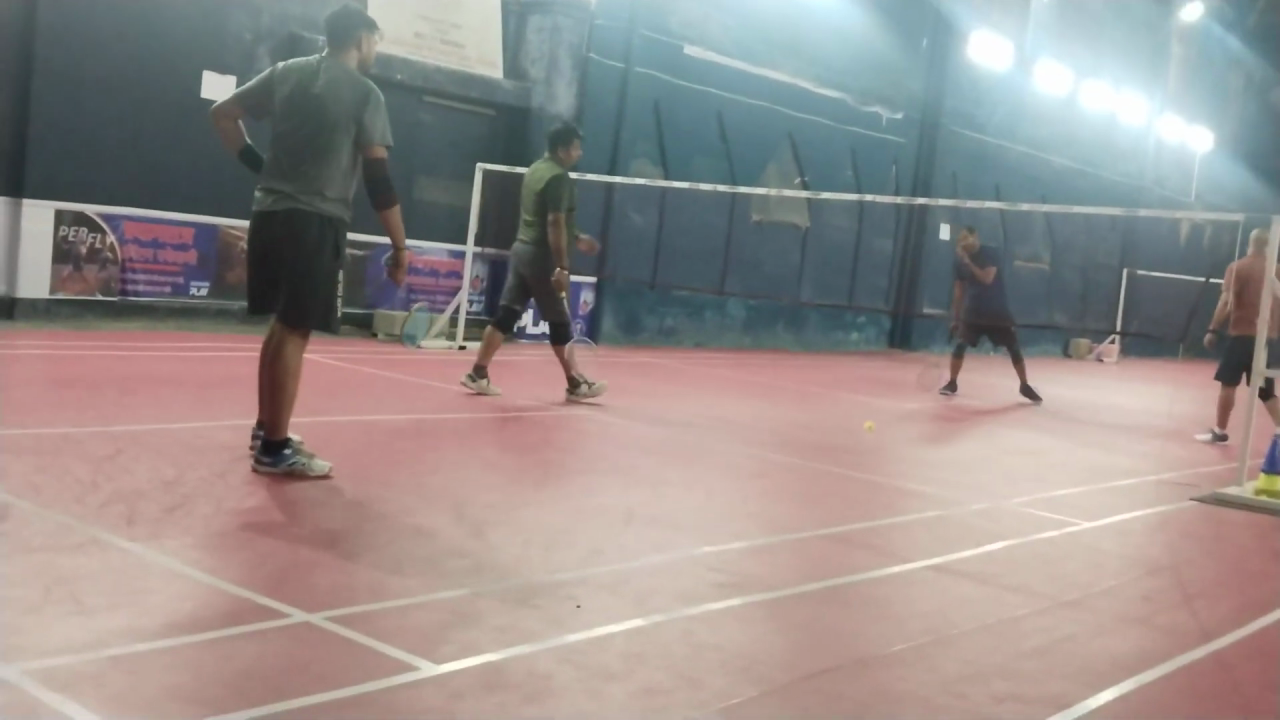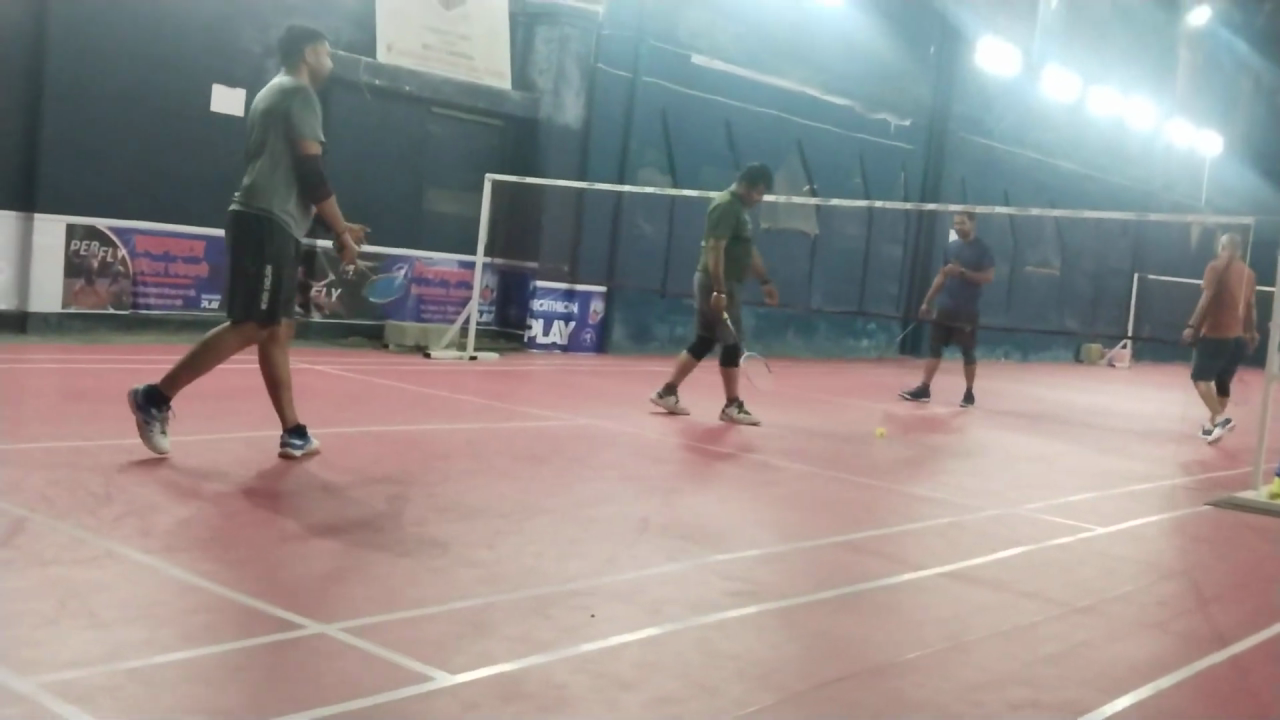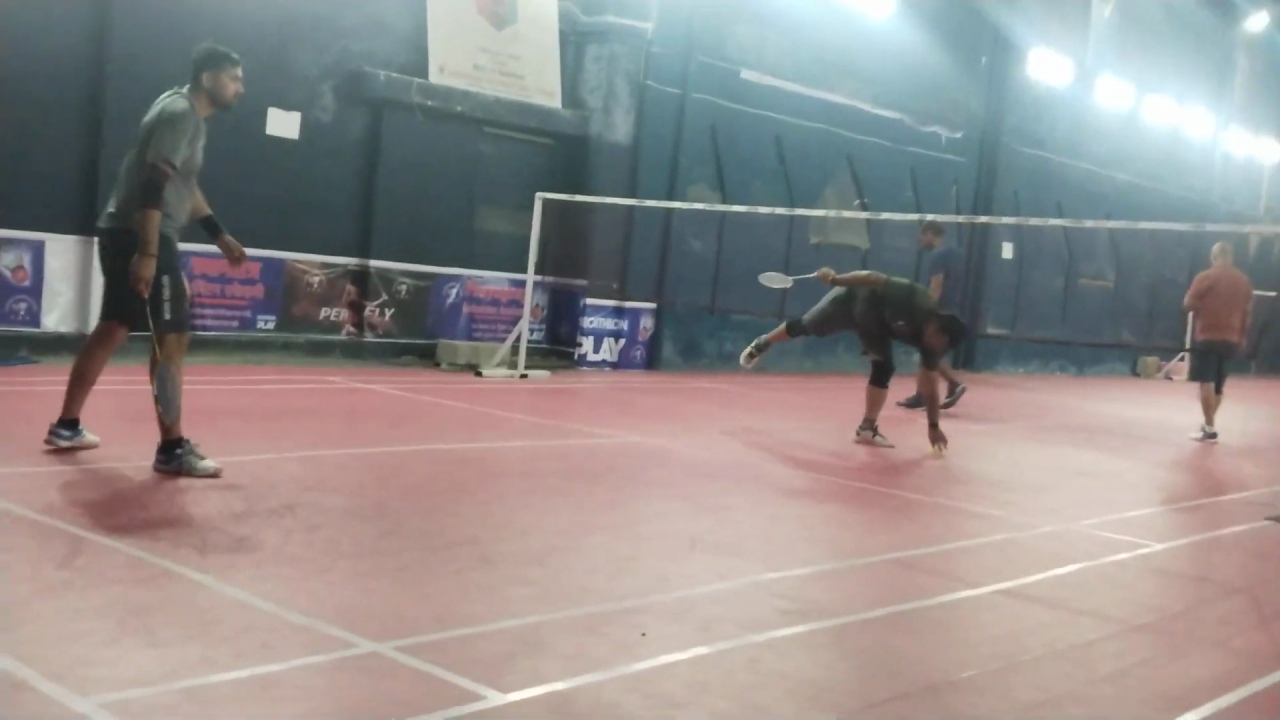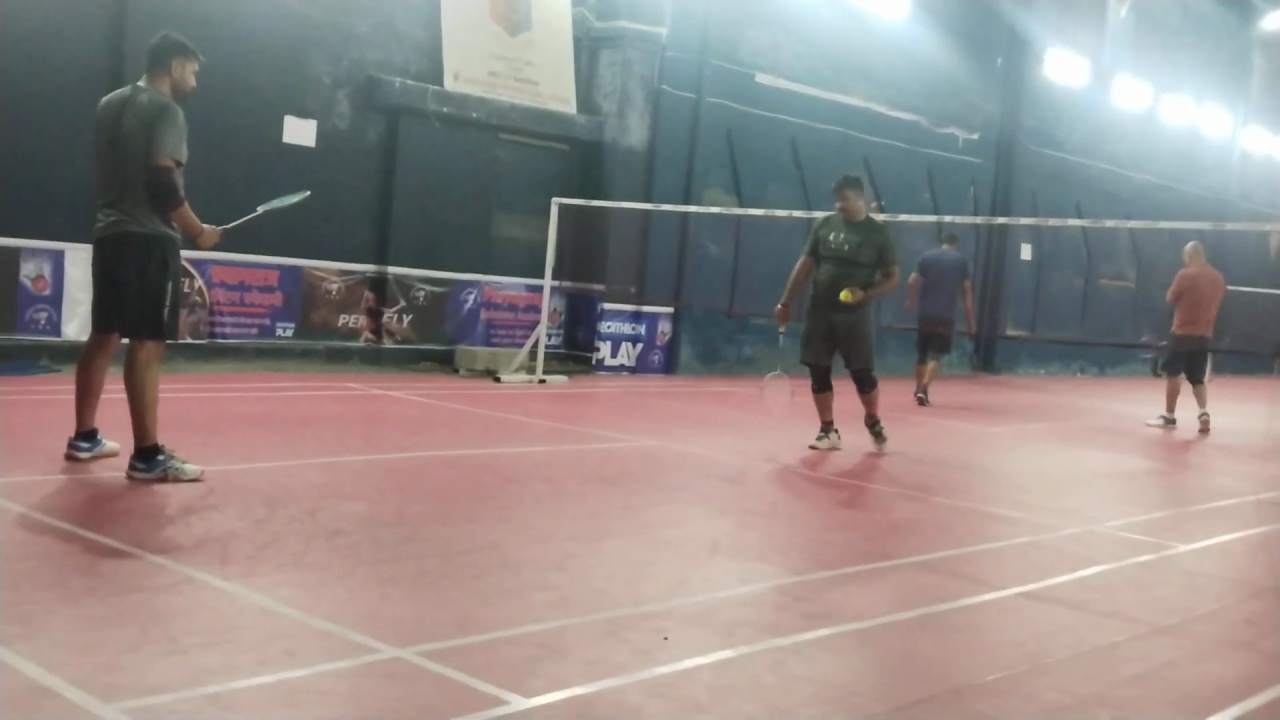
dt=1s
person 1, frame 1
left shoulder: (285, 73)
right shoulder: (365, 94)
left elbow: (223, 113)
right elbow: (377, 177)
left wrist: (256, 163)
right wrist: (399, 247)
left hip: (268, 214)
right hip: (316, 222)
left knee: (280, 326)
right knee: (295, 333)
left ankle: (265, 427)
right ankle: (275, 449)
person 1, frame 2
left shoulder: (278, 93)
right shoulder: (299, 94)
right elbow: (311, 174)
left wrist: (337, 225)
right wrist: (342, 233)
left hip: (277, 228)
right hip: (266, 225)
left knee: (277, 331)
right knee: (248, 328)
left ankle: (295, 433)
right ankle: (154, 399)
person 1, frame 3
left shoulder: (183, 114)
right shoulder: (181, 115)
left elbow: (182, 187)
right elbow: (152, 187)
left wrist: (220, 235)
right wrist: (147, 252)
left hip: (123, 233)
right hip: (137, 237)
left knee: (113, 329)
right knee: (171, 337)
left ankle: (66, 425)
right ankle: (172, 448)
person 1, frame 4
left shoulder: (111, 104)
right shoulder: (166, 111)
right elbow: (162, 184)
right wrist: (198, 231)
left hip: (110, 235)
right hip: (149, 241)
left knee: (103, 337)
right knee: (146, 345)
left ankle: (84, 437)
right ankle: (147, 456)
person 2, frame 1
left shoulder: (535, 171)
right shoulder: (558, 178)
right elbow: (555, 225)
left wrist: (576, 237)
right wrist: (562, 267)
left hip: (521, 249)
right hip: (541, 256)
left knee: (507, 314)
right knee: (559, 320)
left ankle: (478, 375)
right ankle: (576, 385)
person 2, frame 2
left shoulder: (738, 208)
right shoulder: (726, 207)
left elbow: (748, 250)
right elbow: (715, 250)
left wrist: (765, 281)
right wrist: (719, 291)
left hip: (726, 285)
right hip: (718, 286)
left knee: (704, 343)
right knee: (732, 344)
left ankle: (668, 393)
right ankle: (733, 406)
person 2, frame 3
left shoulder: (930, 341)
right shoulder: (910, 299)
left elbow: (928, 384)
right elbow: (873, 278)
left wrist: (934, 426)
right wrist: (834, 279)
left hip: (877, 328)
right hip: (850, 301)
left knee: (884, 368)
right knee: (803, 327)
left ankle: (867, 428)
right ankle: (761, 345)
person 2, frame 4
left shoulder: (879, 234)
right shoulder: (824, 226)
left elbow: (893, 277)
right elbow: (806, 264)
left wrist: (865, 294)
right wrist: (785, 301)
left hip: (855, 313)
right hip: (819, 309)
left knee: (862, 372)
right knee: (818, 369)
left ankle: (873, 422)
right ankle: (828, 430)
person 3, frame 1
left shoulder: (1237, 268)
left elbow: (1226, 301)
left wrist: (1212, 330)
left hip: (1241, 334)
left knee: (1228, 384)
left ankle: (1220, 431)
person 3, frame 2
left shoulder: (1216, 267)
right shoulder: (1248, 272)
left elbow: (1207, 298)
right elbow: (1251, 305)
left wrist: (1192, 325)
right wrist: (1251, 331)
left hip: (1214, 334)
right hip: (1236, 336)
left knee: (1200, 380)
right knee: (1223, 383)
left ankle: (1221, 418)
right ankle: (1210, 426)
person 3, frame 3
left shoulder: (1206, 277)
right shoulder: (1244, 280)
left elbow: (1187, 304)
right elbow: (1247, 312)
left wrist: (1199, 306)
right wrist: (1241, 336)
left hip: (1207, 338)
right hip: (1230, 341)
left knee: (1206, 384)
right knee: (1217, 385)
left ankle: (1210, 430)
right ankle: (1209, 423)
person 3, frame 4
left shoulder: (1186, 275)
right shoulder: (1219, 278)
left elbow: (1170, 298)
right elbow: (1214, 306)
left hip: (1184, 333)
right hip: (1204, 336)
left knee: (1173, 374)
right knee: (1197, 379)
left ankle: (1169, 416)
right ankle: (1203, 413)
person 4, frame 1
left shoulder: (990, 254)
right shoulder: (959, 261)
left elbow: (987, 279)
right elbow: (959, 289)
left wrist: (968, 262)
right wrist: (955, 318)
left hip: (998, 311)
right hip: (974, 311)
left knee: (1014, 349)
right knee: (960, 345)
left ankle: (1025, 387)
right ankle: (952, 383)
person 4, frame 2
left shoulder: (982, 249)
right shoulder: (951, 246)
left elbow: (989, 277)
left wrist: (962, 271)
right wrist: (927, 301)
left hip: (967, 310)
right hip: (945, 306)
left knee: (967, 351)
right knee: (934, 346)
left ankle: (969, 393)
right ankle: (924, 388)
person 4, frame 3
left shoulder: (938, 255)
right shoulder: (955, 253)
left elbow: (936, 286)
right hip: (950, 312)
left ankle: (921, 396)
right ankle: (954, 384)
person 4, frame 4
left shoulder: (927, 257)
right shoulder: (961, 260)
left elbow: (911, 282)
right elbow: (966, 292)
left wrist: (910, 301)
right wrist: (970, 320)
left hip: (925, 314)
right hip: (945, 317)
left knee: (922, 354)
right knee: (936, 356)
left ankle: (919, 389)
right ankle: (923, 389)
